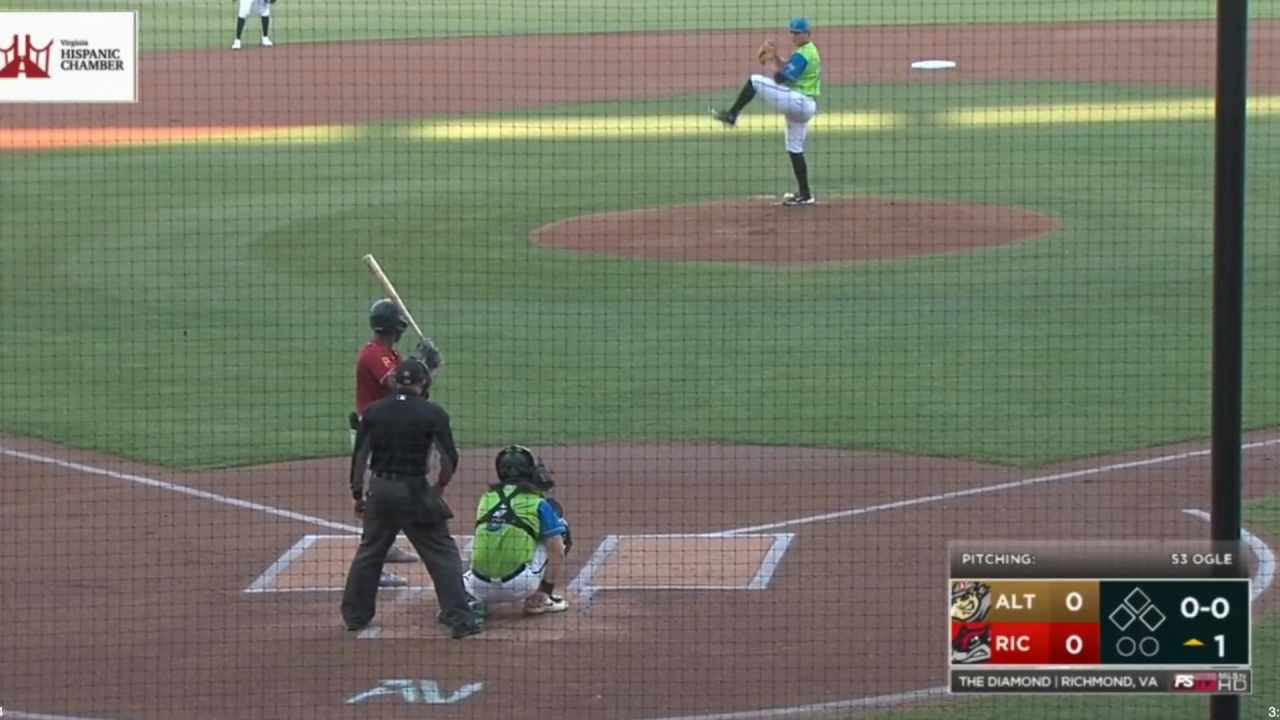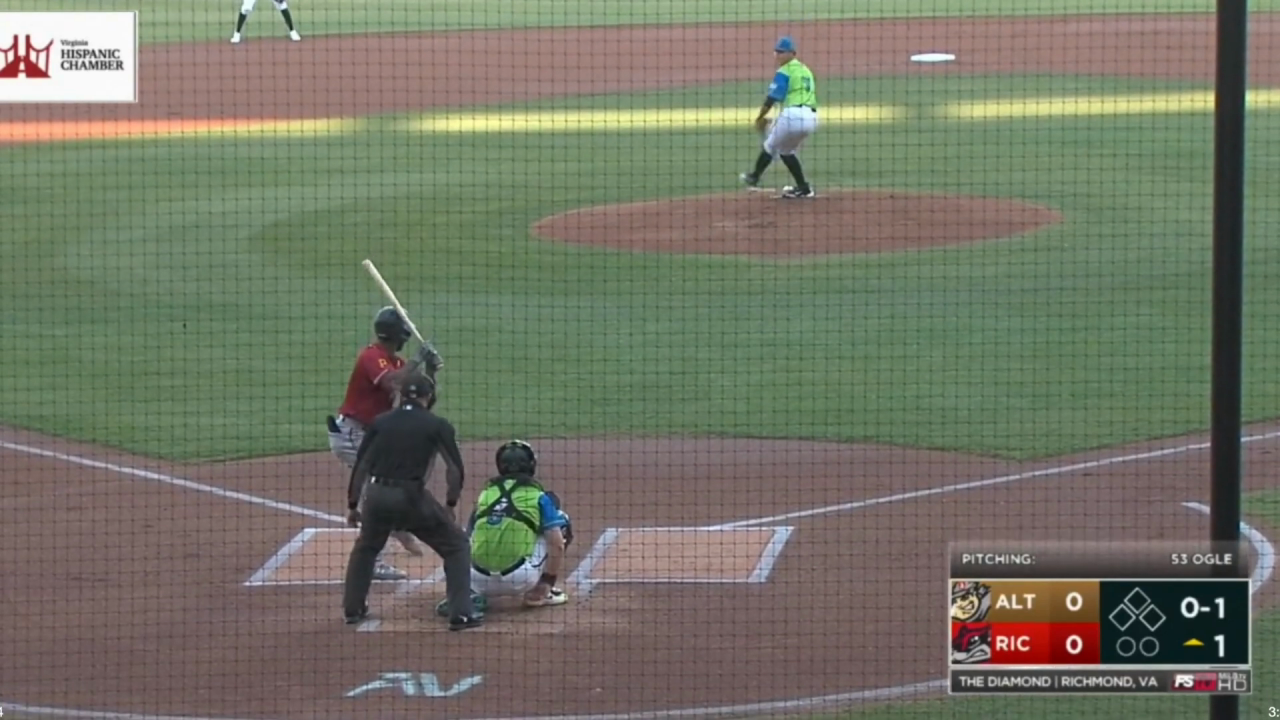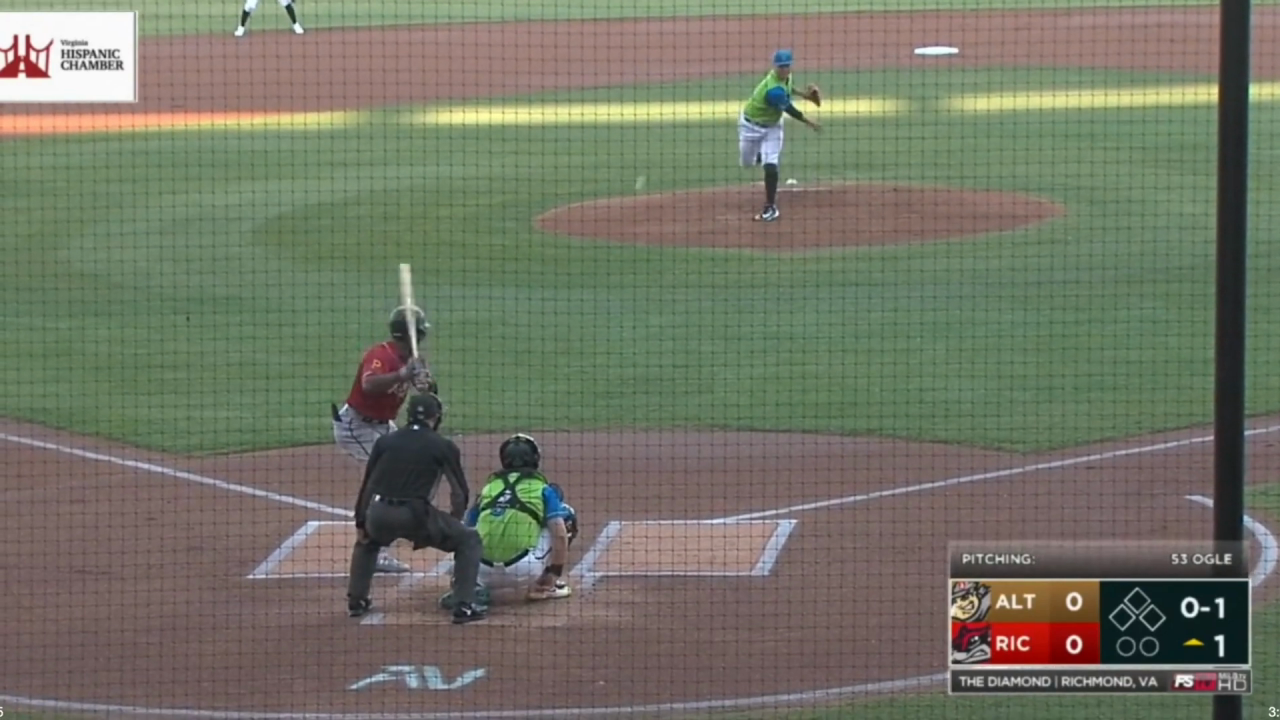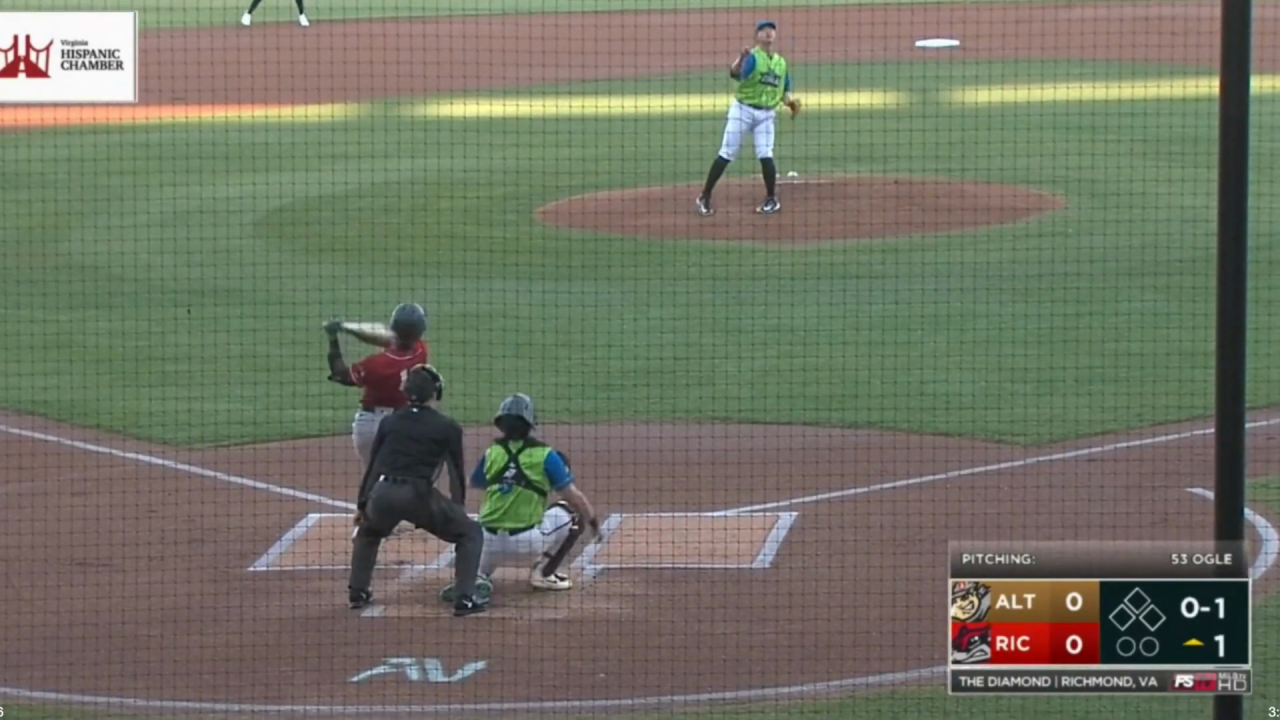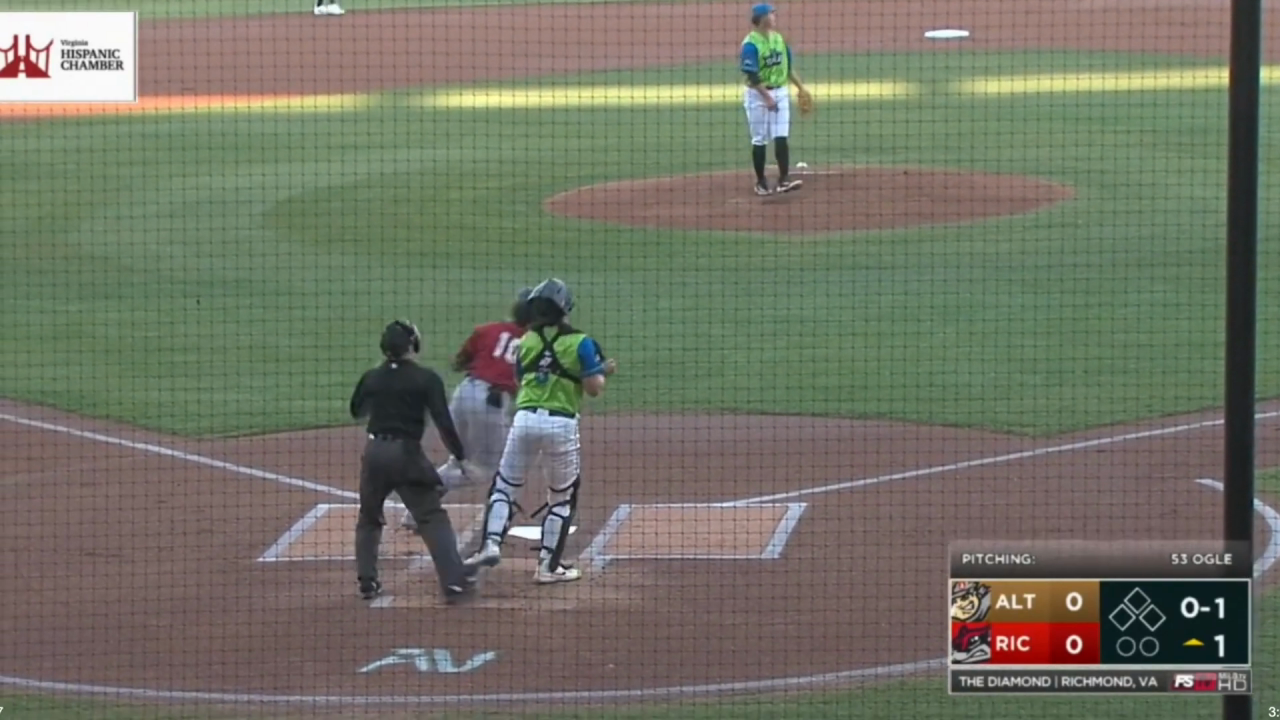
dt=0.7s
person 1, frame 1
left shoulder: (373, 411)
right shoulder: (433, 412)
left elbow: (360, 456)
right elbow: (450, 459)
left wrist: (358, 494)
right wrist: (439, 487)
left hip: (379, 490)
right hip: (414, 490)
left knee: (368, 552)
right knee: (443, 554)
left ankle: (354, 616)
right ankle: (461, 620)
person 1, frame 2
left shoulder: (380, 421)
right shoulder: (438, 425)
left elbow: (360, 467)
right elbow: (456, 470)
left wrist: (353, 505)
right wrist: (450, 505)
left hip: (376, 496)
right hip: (410, 497)
left knee: (365, 548)
right knee: (456, 546)
left ankle: (353, 608)
right ankle: (461, 613)
person 1, frame 3
left shoulder: (385, 441)
right shoulder: (443, 445)
left elbow: (368, 486)
right elbow: (460, 492)
left wrist: (360, 523)
right wrist: (452, 524)
left hip: (379, 515)
right hip: (416, 515)
left knee: (366, 539)
right knee: (469, 540)
left ankle: (356, 600)
right ankle: (464, 606)
person 1, frame 4
left shoulder: (389, 422)
right shoulder: (447, 427)
left elbow: (373, 465)
right elbow: (456, 472)
left wrist: (362, 504)
right wrist: (457, 508)
left hip: (383, 493)
right hip: (418, 494)
left knee: (367, 534)
right knee: (471, 533)
left ankle: (357, 593)
right ankle: (465, 599)
person 1, frame 5
left shoulder: (371, 377)
right shoulder: (426, 378)
left elbow: (355, 410)
right elbow: (442, 420)
right wrist: (460, 458)
left hip: (374, 452)
right hip: (407, 454)
left knee: (368, 520)
right knee: (433, 518)
left ankle: (367, 582)
right ankle: (454, 581)
person 2, frame 1
left shoulder: (389, 353)
right shoulder: (374, 354)
right elbow: (399, 386)
left wrist: (427, 365)
right wrist: (418, 358)
left ankle: (386, 547)
person 2, frame 2
left shoulder: (395, 361)
right shoulder: (372, 356)
right elbow: (393, 383)
left wrist: (429, 371)
right wrist: (417, 360)
right hip: (352, 435)
left ankle: (401, 530)
person 2, frame 3
left shoulder: (410, 358)
right shoulder: (380, 355)
left elbow: (431, 392)
right elbow: (369, 384)
left wrist: (426, 381)
right wrist: (402, 374)
left hip: (381, 424)
right hip: (355, 427)
right ankle: (375, 554)
person 2, frame 4
left shoulder: (378, 363)
right shoulder: (421, 350)
left elbow: (342, 377)
right elbow: (384, 338)
left wrist: (333, 343)
right wrist: (348, 329)
left hip: (369, 422)
person 2, frame 5
left shoulder: (486, 331)
left elbow: (458, 364)
left hip: (466, 395)
right hip: (493, 404)
left knee: (459, 463)
right knee: (492, 466)
person 3, frame 1
left shoulder: (486, 498)
right shoulder: (539, 503)
right elbow: (557, 552)
right wrist: (546, 590)
left hip: (482, 586)
right hip: (520, 585)
right knee: (560, 532)
right ankle: (540, 599)
person 3, frame 2
left shoulder: (486, 494)
right shoulder: (538, 496)
right elbow: (557, 545)
right wrist: (548, 582)
left hip: (480, 580)
right hip: (520, 579)
right knee: (561, 522)
right ankle: (539, 592)
person 3, frame 3
left shoulder: (489, 487)
right shoulder: (543, 489)
left elbow: (469, 529)
right elbow: (560, 535)
right wrist: (555, 572)
left hip: (485, 572)
right hip: (524, 571)
right knee: (567, 515)
right ankle: (541, 586)
person 3, frame 4
left shoulder: (491, 452)
right shoulder: (545, 455)
left elbow: (475, 483)
right elbow: (572, 497)
right wrist: (593, 521)
left hip: (491, 541)
right hip: (527, 541)
right knee: (571, 511)
right ankle: (544, 574)
person 3, frame 5
left shoulder: (527, 340)
right shoulder: (581, 342)
right elbow: (594, 388)
right wrist: (604, 372)
left hip: (526, 420)
right hip: (561, 425)
left knee: (504, 486)
right knee: (562, 497)
left ankle: (490, 545)
right ankle: (549, 566)
person 4, frame 1
left shoulder: (801, 54)
right shoulder: (811, 51)
left elbow: (781, 78)
right elbow: (790, 70)
left wrist: (772, 62)
right wrist: (775, 59)
left hip: (797, 100)
right hip: (807, 105)
left knee: (755, 80)
right knee: (795, 149)
left ankle: (731, 115)
right ankle: (805, 194)
person 4, frame 2
left shoulder: (783, 74)
right shoulder: (806, 71)
left elbow: (772, 99)
left wrist: (760, 117)
left hip: (792, 116)
right hip: (810, 120)
left knee: (771, 148)
right knee: (786, 150)
left ankle: (754, 177)
right ankle: (803, 188)
person 4, frame 3
left shoulder: (786, 76)
right shoulder: (774, 90)
right elbow: (791, 110)
left wrist: (804, 94)
right wrist: (811, 123)
left hip: (772, 126)
right hip: (751, 125)
left knee: (770, 165)
right knee: (746, 162)
left ankle: (771, 206)
right ankle: (759, 156)
person 4, frame 4
left shoulder: (782, 63)
right shoulder: (751, 56)
left elbow: (783, 91)
right elbow: (736, 73)
left wrist: (791, 103)
right wrist: (741, 61)
left hip: (766, 114)
right hip: (742, 110)
left knee: (766, 156)
right knee: (726, 154)
left ankle: (771, 199)
right ankle: (705, 196)
person 4, frame 5
left shoulder: (778, 38)
right shoulder: (750, 44)
left elbow: (788, 66)
right elbow: (752, 76)
left wrist: (800, 87)
right wrist: (767, 97)
left hip: (780, 93)
right hip: (757, 95)
left knee: (780, 137)
right knee: (760, 140)
left ankle: (784, 179)
right ankle: (761, 181)
